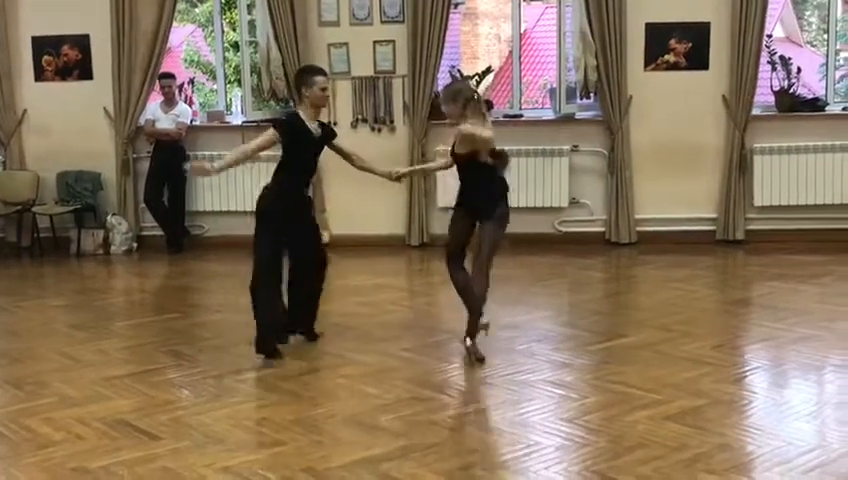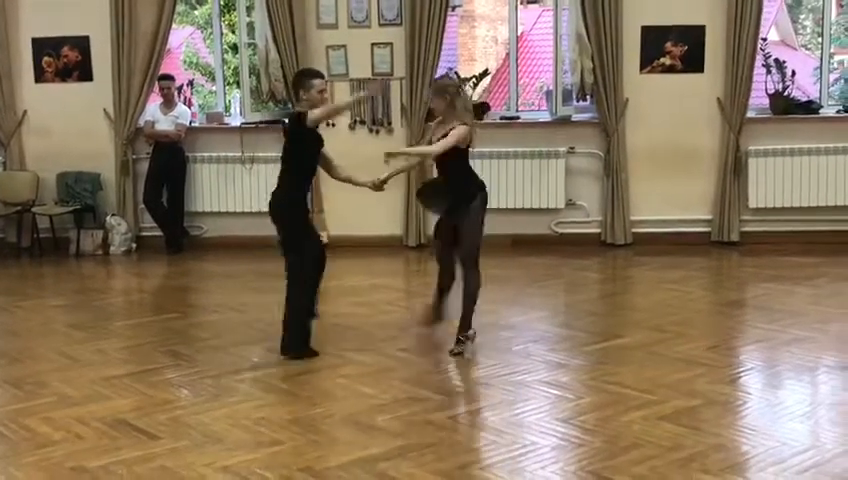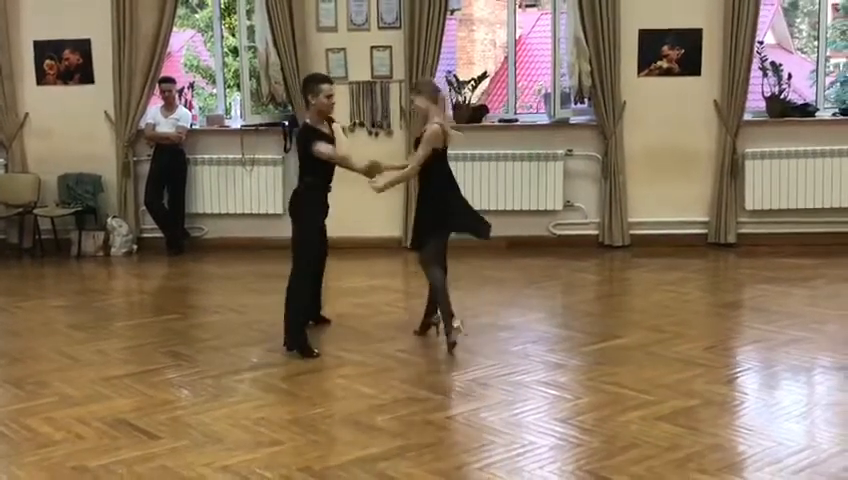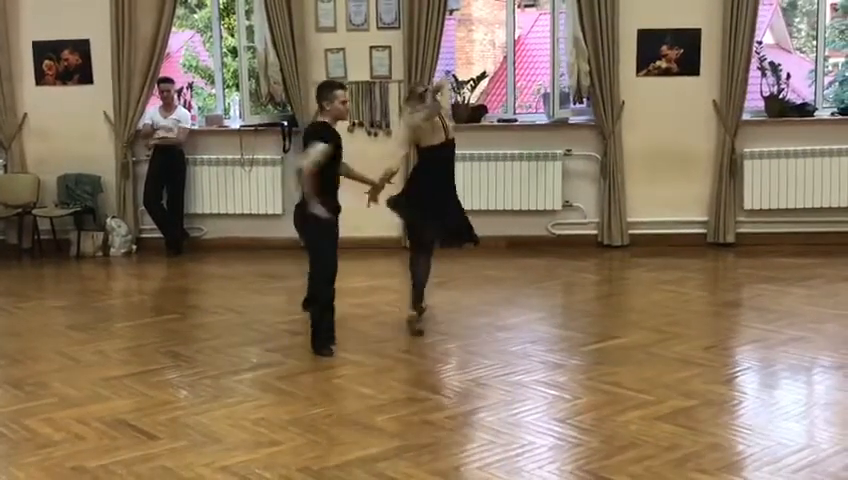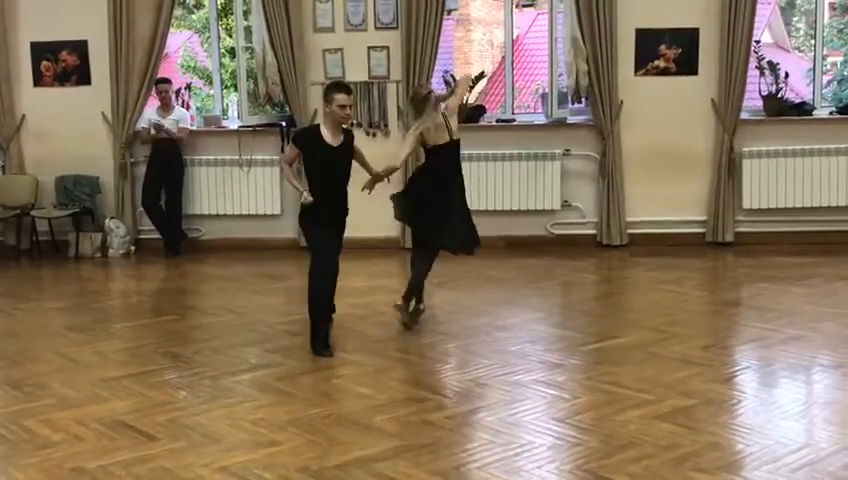
dt=0.3s
person 1, frame 1
left shoulder: (322, 129)
right shoulder: (290, 123)
left elbow: (349, 156)
right elbow: (253, 148)
left wrist: (382, 172)
right wrist: (216, 167)
left hip: (298, 204)
right hip: (276, 202)
left knee: (314, 262)
right knee: (267, 269)
left ankle: (300, 322)
right ankle: (267, 337)
person 1, frame 2
left shoulder: (312, 132)
right shoulder: (299, 122)
left elbow: (332, 170)
right elbow: (330, 112)
left wrist: (365, 183)
right wrist: (361, 96)
left hip: (295, 204)
right hip: (287, 204)
left knee: (313, 260)
right knee: (303, 267)
right ankle: (294, 342)
person 1, frame 3
left shoulder: (328, 124)
right shoulder: (307, 132)
left elbow: (338, 156)
right elbow: (333, 154)
left wrist: (365, 167)
right wrist: (365, 167)
left hip: (315, 201)
right hip: (307, 203)
left knee: (316, 259)
right knee: (306, 264)
left ankle: (311, 311)
right ankle: (295, 337)
person 1, frame 4
left shoulder: (322, 130)
right shoulder: (323, 133)
left elbow: (339, 167)
right elbow: (307, 166)
left wrist: (373, 182)
right wrist: (312, 202)
left hip: (325, 209)
right hip: (314, 212)
left knee: (324, 264)
right knee: (324, 267)
left ankle: (313, 303)
right ankle: (322, 338)
person 1, frame 5
left shoulder: (347, 136)
right shoulder: (306, 136)
right elbow: (286, 164)
left wrist: (373, 173)
right wrist: (302, 190)
left hip: (338, 213)
right hip: (314, 215)
left knee: (327, 267)
right knee: (325, 266)
left ankle: (324, 314)
right ankle: (319, 338)
person 2, frame 1
left shoulder: (464, 131)
right shoulder: (479, 126)
left elbow: (488, 136)
right elbow: (449, 162)
left wrist: (486, 154)
right wrist: (411, 170)
left hip: (470, 202)
right hip: (495, 202)
left knee: (454, 260)
right knee: (481, 268)
left ankle: (475, 325)
right ankle: (474, 329)
person 2, frame 2
left shoulder: (463, 128)
right shoulder: (437, 125)
left elbow: (433, 151)
right elbow: (423, 158)
left wrist: (399, 152)
right wrist: (390, 175)
left hip: (469, 198)
right hip: (453, 197)
left knee: (468, 262)
right knee: (444, 257)
left ankle: (465, 330)
right ankle: (438, 306)
person 2, frame 3
left shoulder: (433, 129)
right shoulder: (436, 126)
left elbow: (413, 170)
right elbow: (425, 164)
left wrist: (384, 184)
left hip: (435, 196)
right hip: (442, 194)
left knee: (430, 261)
right knee: (436, 259)
left ankle: (450, 320)
right ankle: (431, 316)
person 2, frame 4
left shoulder: (415, 126)
right shoulder: (444, 115)
left elbow: (396, 167)
right elbow: (444, 84)
left hip: (422, 190)
right hip: (443, 192)
left knee: (419, 248)
right knee: (424, 250)
left ankle: (417, 306)
right ankle: (415, 308)
person 2, frame 5
left shoulder: (419, 129)
right shoulder: (450, 114)
right elbow: (465, 82)
right wrist: (445, 100)
left hip: (425, 189)
right hip: (450, 190)
left knee: (421, 248)
right knee: (430, 249)
left ankle: (416, 303)
right ankle: (408, 300)
person 3, frame 1
left shoulder: (184, 109)
right shoulder: (152, 107)
left elbow: (178, 135)
right elbow: (147, 130)
left wrist: (157, 134)
right wrist: (168, 131)
left hip: (176, 153)
right hip: (158, 153)
left knee: (176, 197)
right knee: (150, 197)
left ankle: (175, 238)
right ankle: (177, 231)
person 3, frame 2
left shoulder: (183, 110)
right shoulder: (152, 108)
left elbow: (178, 136)
right elbow: (146, 132)
left wrist: (156, 135)
right wrist: (168, 132)
left hip: (175, 155)
right hip: (158, 154)
left knee: (175, 198)
right knee: (150, 198)
left ankle: (174, 238)
right ankle: (176, 232)
person 3, frame 3
left shoulder: (184, 113)
right shoulder: (153, 111)
left elbow: (179, 138)
right elbow: (147, 134)
left wrist: (157, 138)
right wrist: (168, 135)
left hip: (176, 157)
right hip: (159, 157)
left knee: (176, 200)
right knee: (151, 200)
left ankle: (175, 241)
right ankle: (177, 234)
person 3, frame 4
left shoulder: (183, 114)
right shoulder: (151, 112)
left elbow: (180, 139)
right elbow: (143, 134)
left wrist: (156, 140)
right wrist: (158, 128)
left hip: (175, 157)
right hip: (157, 157)
left knee: (175, 200)
right knee: (150, 200)
left ankle: (174, 240)
right ankle: (176, 234)
person 3, frame 5
left shoulder: (182, 113)
right shoulder: (149, 113)
left elbow: (182, 138)
right elbow: (143, 139)
left wrist: (166, 130)
right wrist: (156, 134)
left hip: (173, 157)
right hip: (156, 157)
left knee: (173, 201)
right knee: (148, 201)
left ankle: (173, 242)
right ankle: (175, 235)
